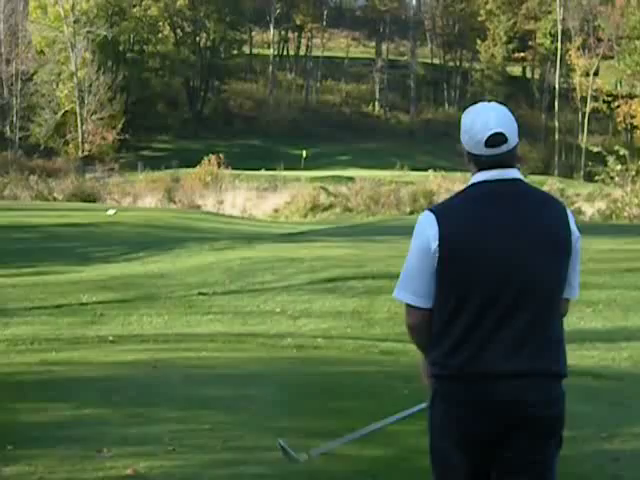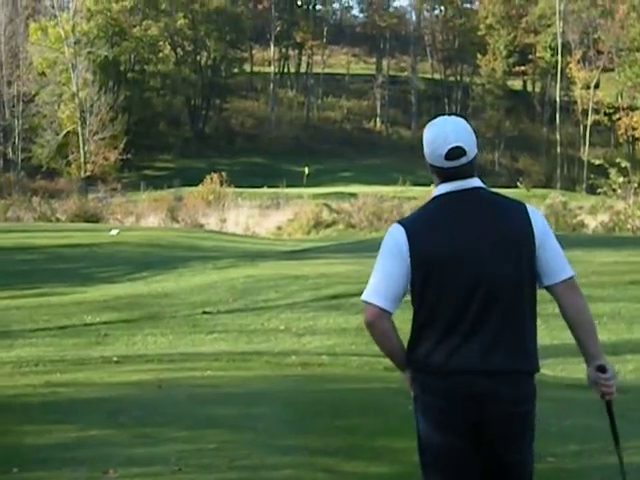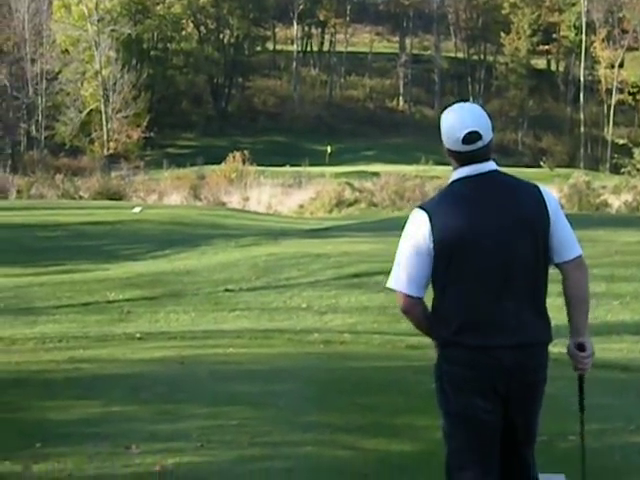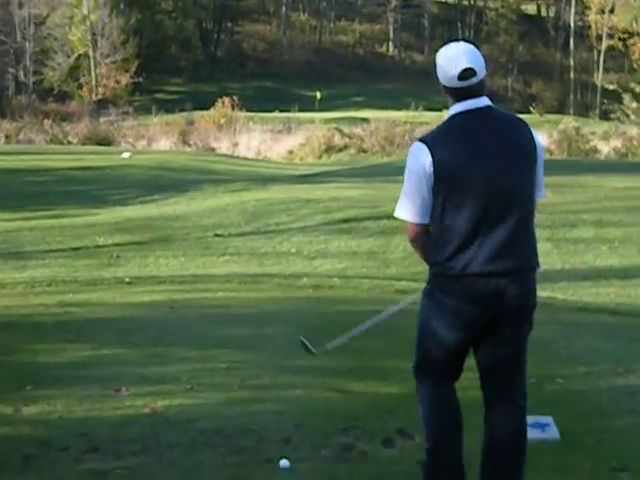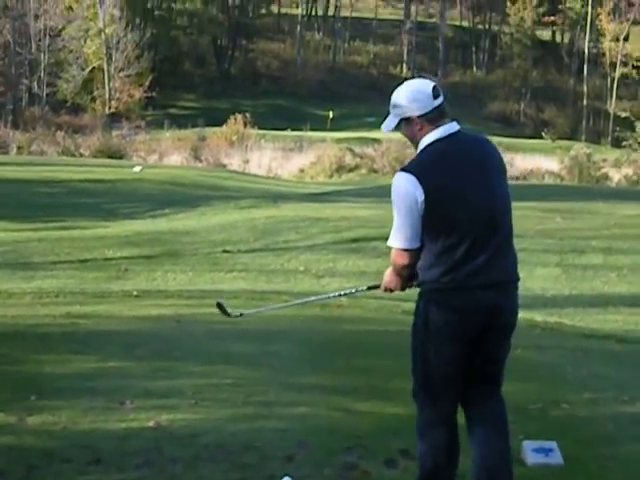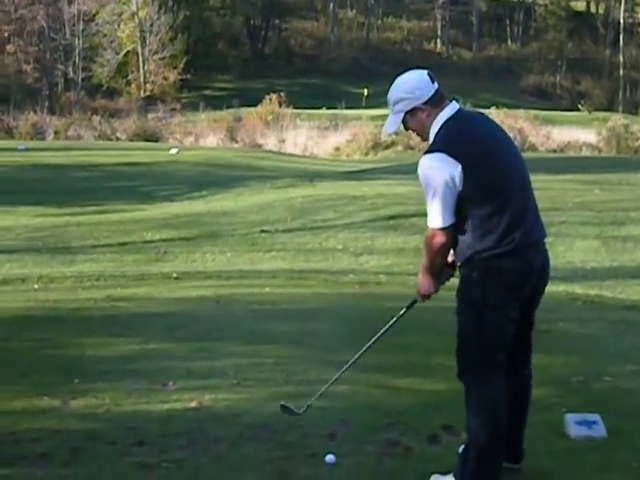
dt=0.4s
person 1, frame 1
left shoulder: (438, 220)
right shoulder: (558, 215)
left elbow: (415, 316)
right elbow: (562, 304)
left wrist: (436, 358)
left hip: (461, 390)
right hip: (539, 391)
person 1, frame 2
left shoulder: (408, 232)
right shoulder: (525, 217)
left elbow: (375, 315)
right elbow: (568, 292)
left wrist: (408, 367)
right wrist: (595, 360)
left hip: (442, 388)
right hip: (512, 384)
person 1, frame 3
left shoulder: (430, 215)
right shoulder: (538, 198)
left elbow: (407, 302)
right elbow: (575, 269)
left wrist: (442, 336)
right wrist: (580, 337)
left hip: (465, 361)
right hip: (528, 355)
person 1, frame 4
left shoulder: (428, 148)
right shoulder: (524, 134)
left elbow: (416, 230)
left hip: (455, 287)
right hip: (517, 282)
left knee: (435, 380)
right knee: (506, 391)
person 1, frame 5
left shoulder: (412, 176)
right shoulder: (487, 150)
left elbow: (404, 254)
left wrist: (395, 275)
left hip: (448, 302)
right hip: (501, 295)
left knee: (436, 401)
right knee: (484, 395)
person 1, frame 6
left shoulder: (437, 158)
right shoulder: (481, 123)
left elbow: (438, 233)
left wrist: (428, 274)
right wrist: (459, 251)
left hip: (494, 269)
right hip: (532, 257)
left knee: (482, 372)
right knee: (513, 361)
